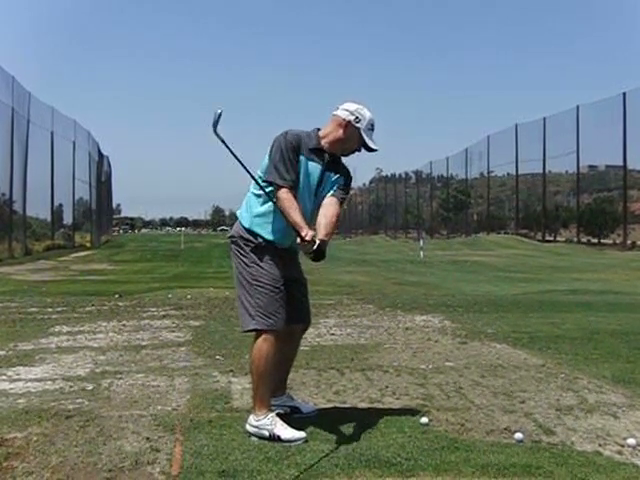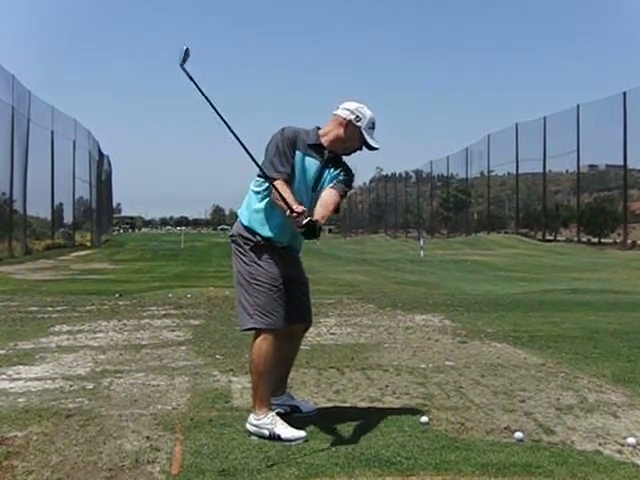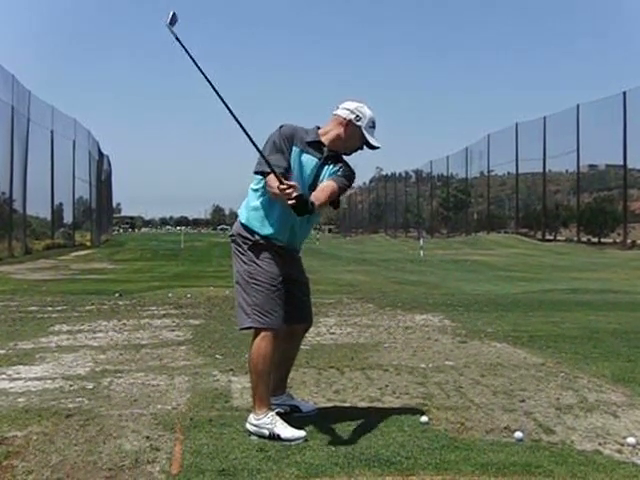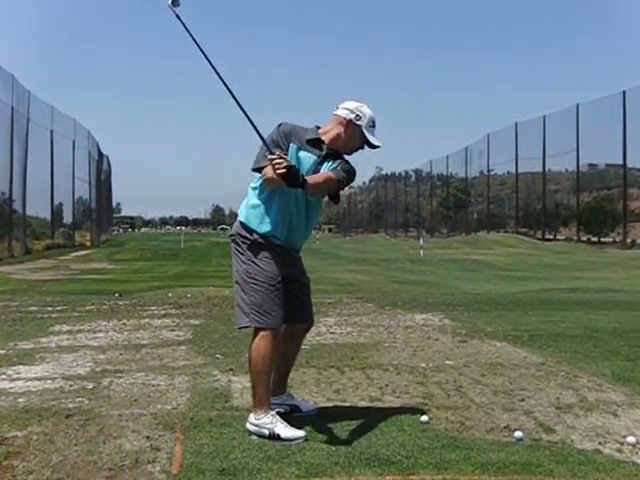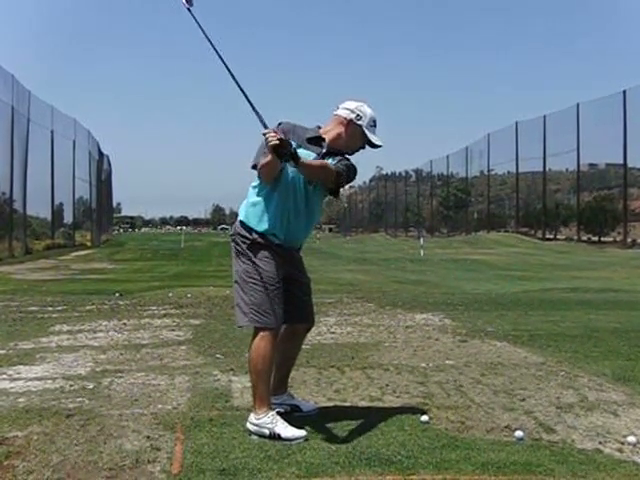
dt=0.4s
person 1, frame 1
left shoulder: (340, 173)
right shoulder: (291, 142)
left elbow: (330, 206)
right elbow: (283, 193)
left wrist: (320, 240)
right wrist: (304, 230)
left hip: (286, 249)
right hip: (256, 242)
left knee: (296, 325)
right knee: (269, 326)
left ankle: (278, 396)
right ankle: (260, 415)
person 1, frame 2
left shoulder: (341, 171)
right shoulder: (289, 138)
left elbow: (330, 199)
right elbow: (277, 184)
left wrist: (316, 222)
right wrist: (295, 210)
left hip: (288, 248)
right hip: (256, 241)
left knee: (296, 324)
right knee: (268, 326)
left ankle: (278, 395)
right ankle: (261, 415)
person 1, frame 3
left shoulder: (341, 169)
right shoulder: (288, 136)
left elbow: (328, 191)
right elbow: (272, 181)
left wrist: (309, 203)
right wrist: (287, 195)
left hip: (288, 248)
right hip: (256, 240)
left knee: (297, 324)
right knee: (268, 326)
left ankle: (277, 395)
right ankle: (260, 414)
person 1, frame 4
left shoulder: (342, 167)
right shoulder: (288, 134)
left elbow: (325, 182)
right elbow: (268, 178)
left wrist: (299, 180)
right wrist: (281, 175)
left hip: (289, 248)
right hip: (256, 240)
left knee: (299, 323)
right knee: (267, 325)
left ankle: (278, 394)
right ankle: (261, 415)
person 1, frame 5
left shoulder: (343, 165)
right shoulder: (289, 132)
left elbow: (323, 172)
right elbow: (265, 173)
left wrist: (294, 159)
right wrist: (276, 156)
left hip: (289, 248)
right hip: (256, 240)
left knee: (299, 323)
right knee: (268, 325)
left ankle: (278, 394)
right ankle: (261, 414)
